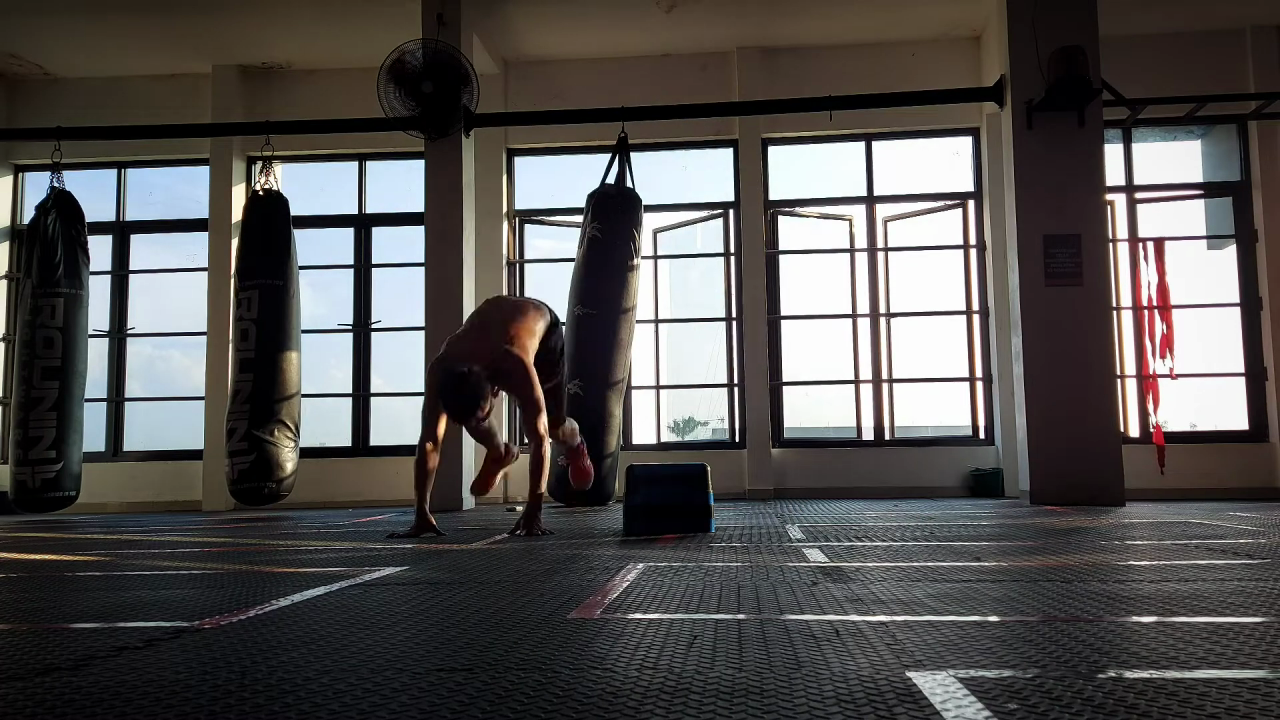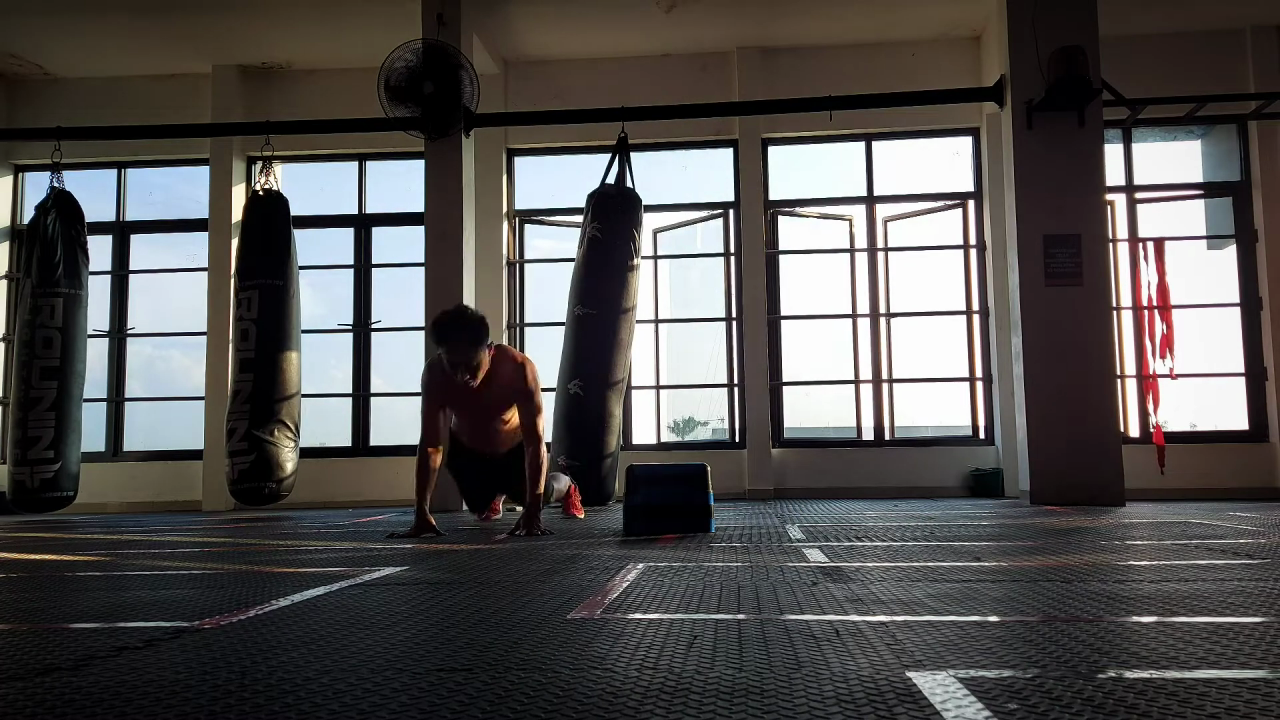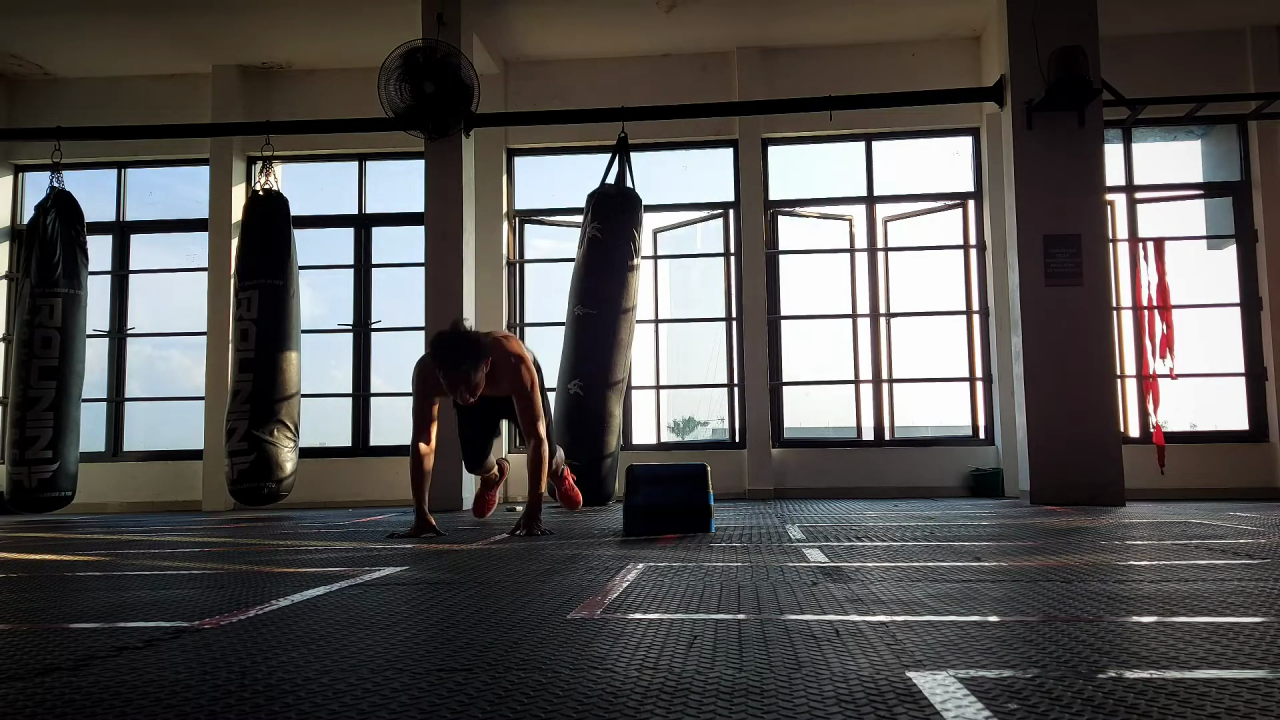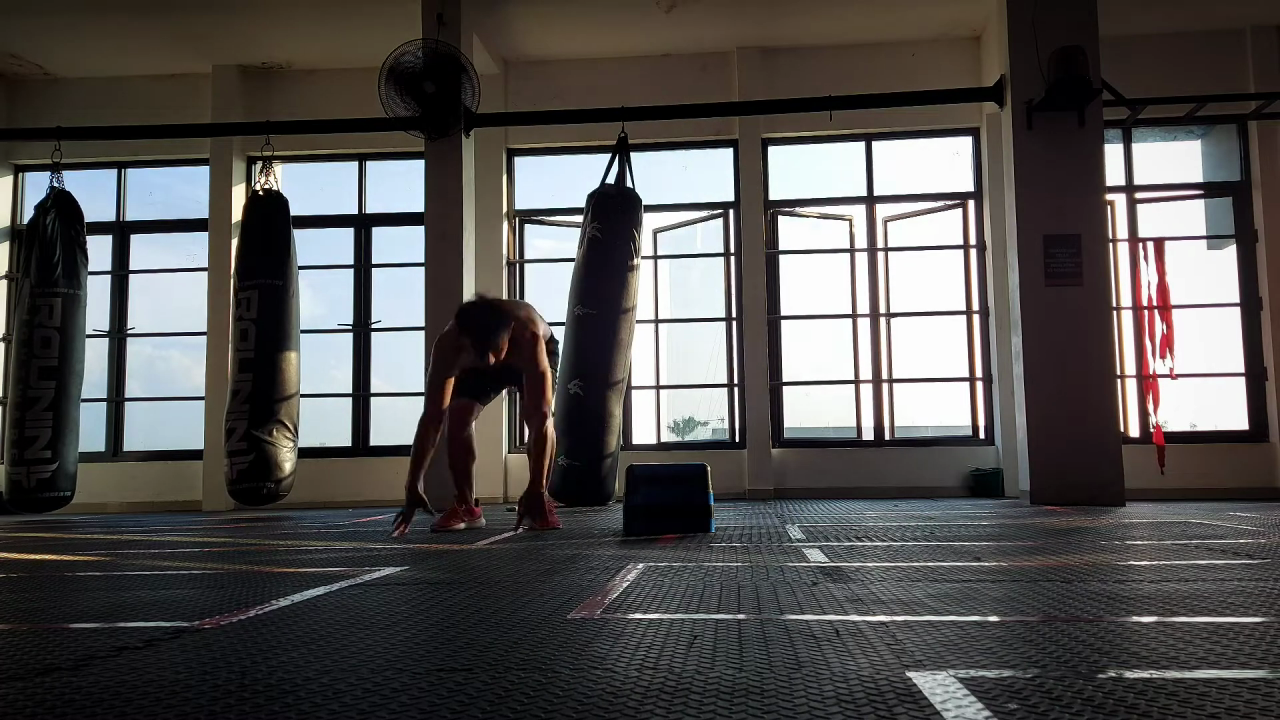
dt=0.3s
person 1, frame 1
left shoulder: (517, 365)
right shoulder: (442, 368)
left elbow: (538, 436)
right elbow: (430, 439)
left wrist: (533, 511)
right wrist: (421, 513)
left hip: (541, 321)
left knee: (553, 424)
right knee: (474, 421)
left ankle: (576, 447)
right ankle: (500, 453)
person 1, frame 2
left shoulder: (518, 368)
right shoulder: (435, 373)
left elbow: (536, 442)
right elbow: (430, 445)
left wrist: (533, 513)
right wrist: (422, 514)
left ankle: (565, 487)
right ankle: (494, 492)
person 1, frame 3
left shoulder: (515, 364)
right shoulder: (427, 371)
left elbow: (537, 439)
right elbow: (422, 442)
left wrist: (533, 513)
right wrist: (421, 515)
left hip: (511, 390)
left knee: (547, 455)
right knee: (475, 464)
left ankle: (560, 473)
right ankle: (494, 475)
person 1, frame 4
left shoulder: (528, 339)
right shoulder: (449, 343)
left elbow: (542, 414)
right elbow: (432, 416)
left wrist: (537, 489)
right wrist: (413, 488)
left hip: (541, 343)
left knee: (542, 420)
right knee: (457, 419)
left ankle: (540, 500)
right ankle: (466, 506)
